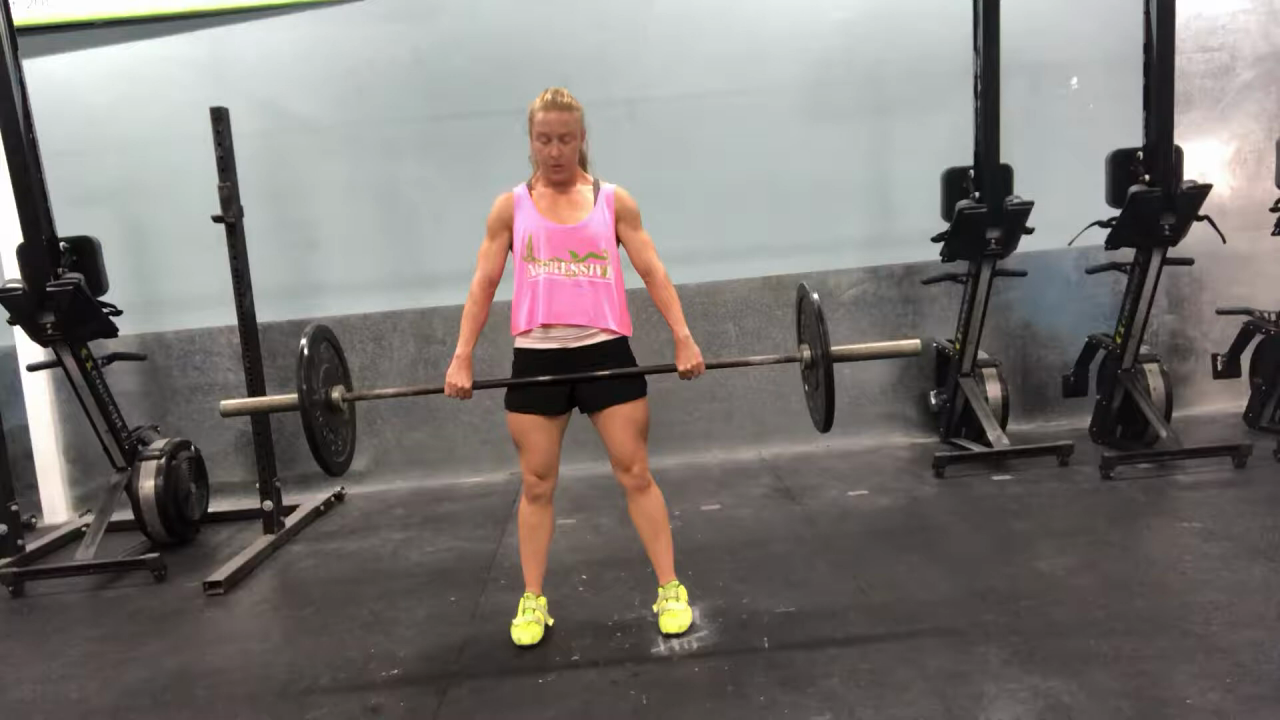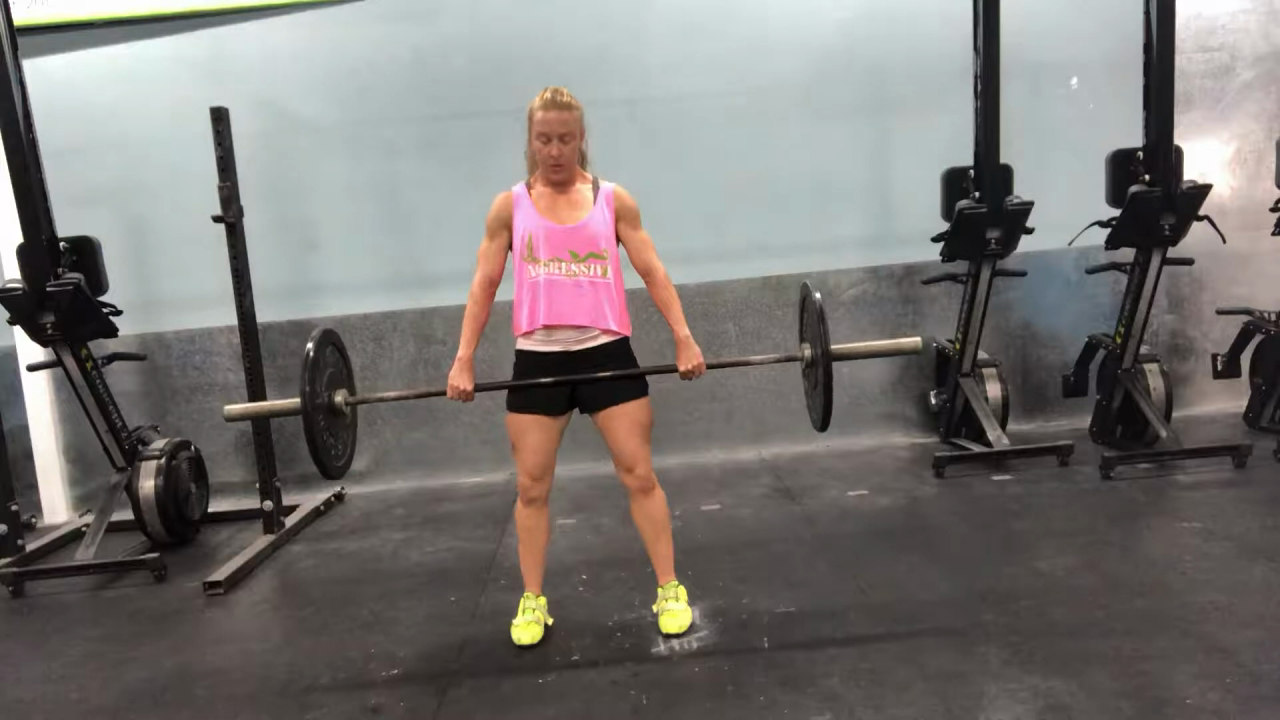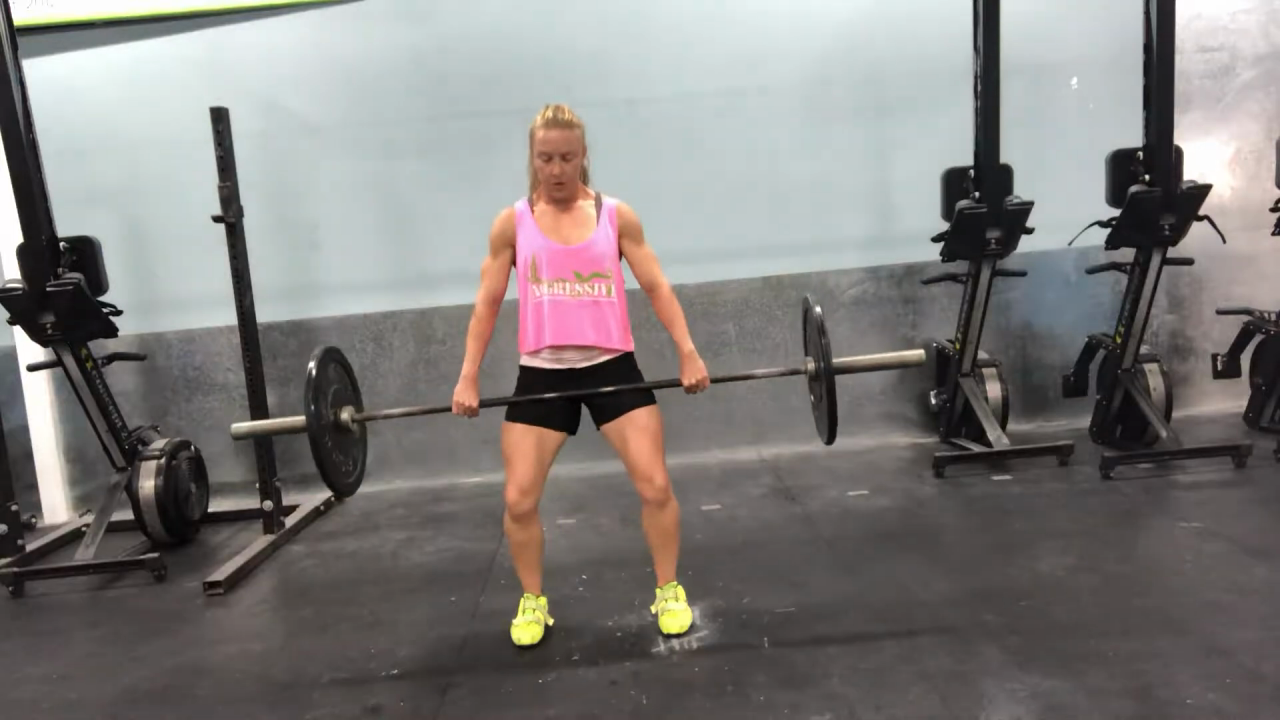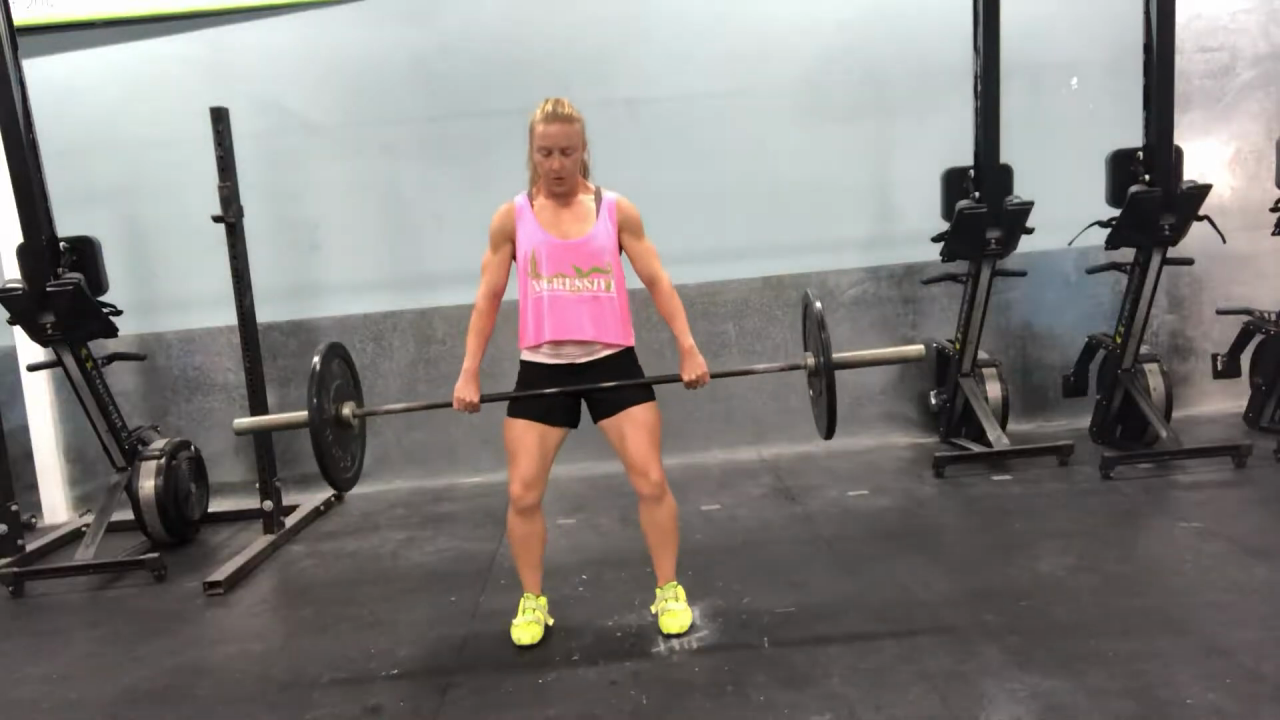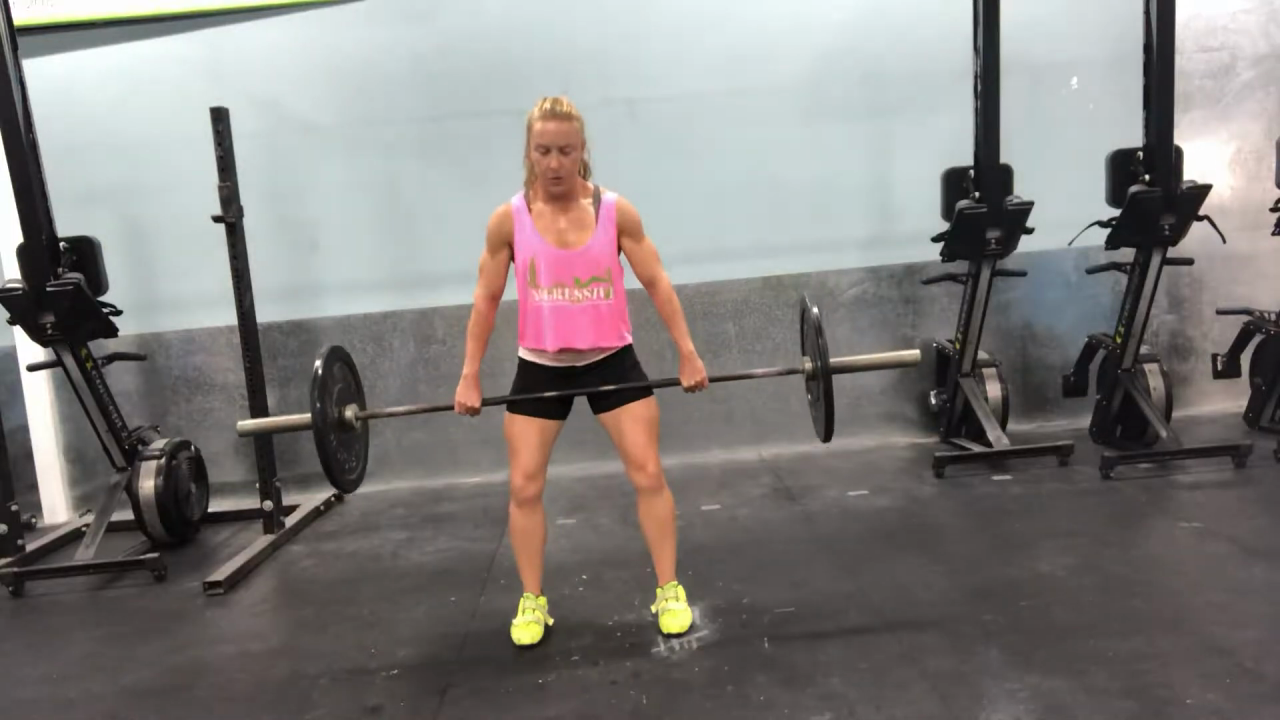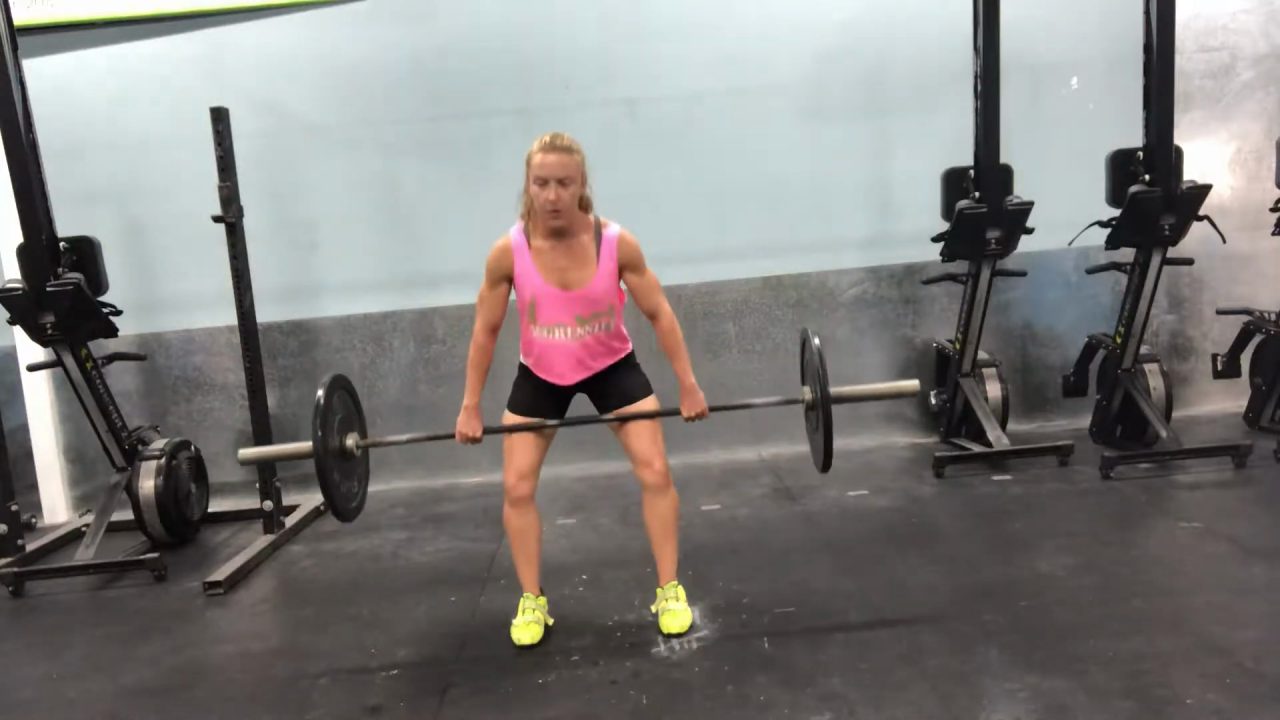
dt=0.3s
person 1, frame 1
left shoulder: (613, 200)
right shoulder: (511, 206)
left elbow: (653, 271)
right elbow: (483, 285)
left wrist: (683, 338)
right wrist: (462, 356)
left hip: (606, 351)
right hip: (536, 356)
left knee: (636, 474)
right knee: (537, 484)
left ankle: (670, 590)
right ankle: (533, 601)
person 1, frame 2
left shoulder: (613, 199)
right shoulder: (509, 205)
left elbow: (652, 271)
right elbow: (484, 285)
left wrist: (684, 337)
right wrist: (463, 358)
left hip: (607, 352)
right hip: (537, 358)
left knee: (639, 475)
right knee: (532, 486)
left ankle: (670, 590)
right ankle: (533, 601)
person 1, frame 3
left shoulder: (616, 215)
right shoulder: (512, 222)
left elbow: (656, 286)
right elbow: (487, 303)
left wrist: (688, 353)
right wrist: (467, 376)
left hip: (612, 367)
right hip: (541, 374)
left knee: (655, 486)
right knee: (518, 500)
left ankle: (668, 592)
right ankle: (532, 601)
person 1, frame 4
left shoulder: (616, 209)
right shoulder: (512, 216)
left elbow: (656, 280)
right elbow: (488, 297)
left wrist: (688, 347)
right wrist: (469, 371)
left hip: (613, 362)
right hip: (541, 370)
left knee: (651, 482)
right knee: (522, 494)
left ankle: (669, 591)
right ankle: (532, 602)
person 1, frame 5
left shoulder: (615, 210)
right shoulder: (508, 219)
left elbow: (656, 283)
right elbow: (486, 300)
left wrist: (687, 352)
right wrist: (470, 374)
left hip: (611, 359)
right hip: (540, 366)
left knee: (648, 473)
right knee: (524, 485)
left ankle: (669, 592)
right ankle: (532, 601)
person 1, frame 6
left shoulder: (617, 243)
right shoulder: (507, 252)
left elbow: (658, 313)
right elbow: (486, 330)
left wrist: (688, 383)
right wrist: (470, 405)
left hip: (612, 368)
right hip: (540, 375)
left knee: (655, 471)
right knee: (517, 485)
left ankle: (669, 591)
right ankle: (532, 602)
